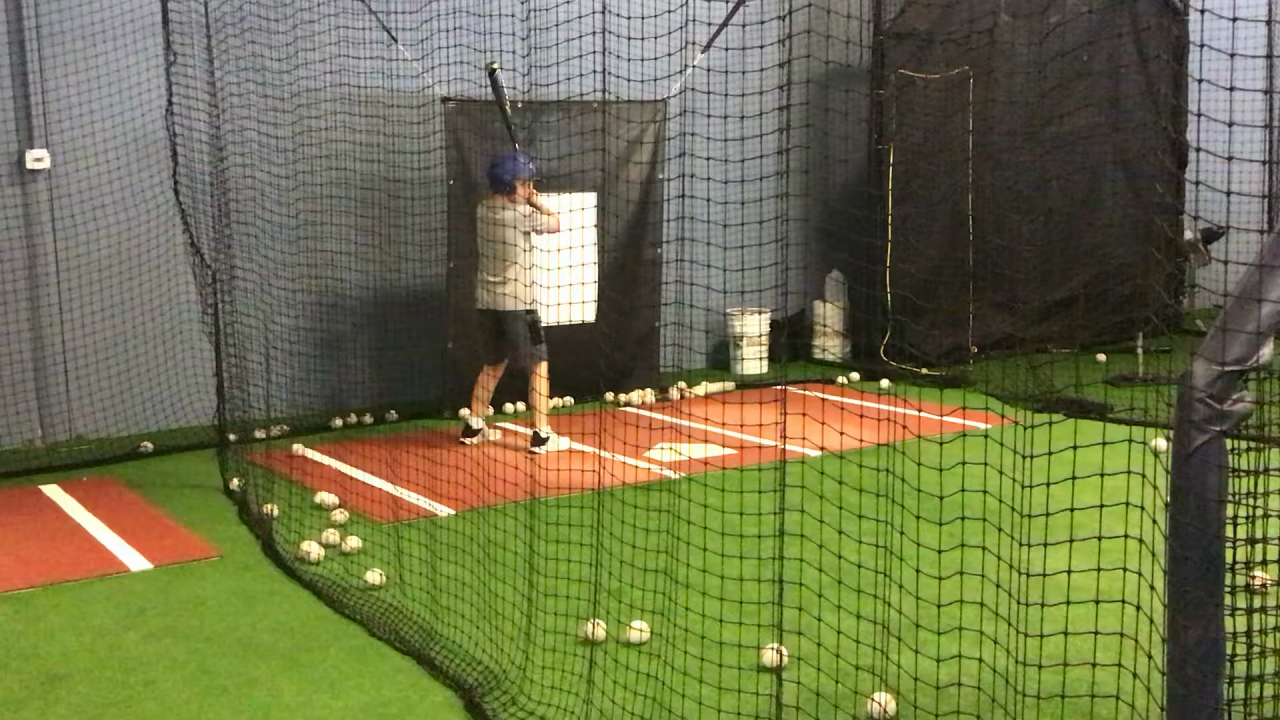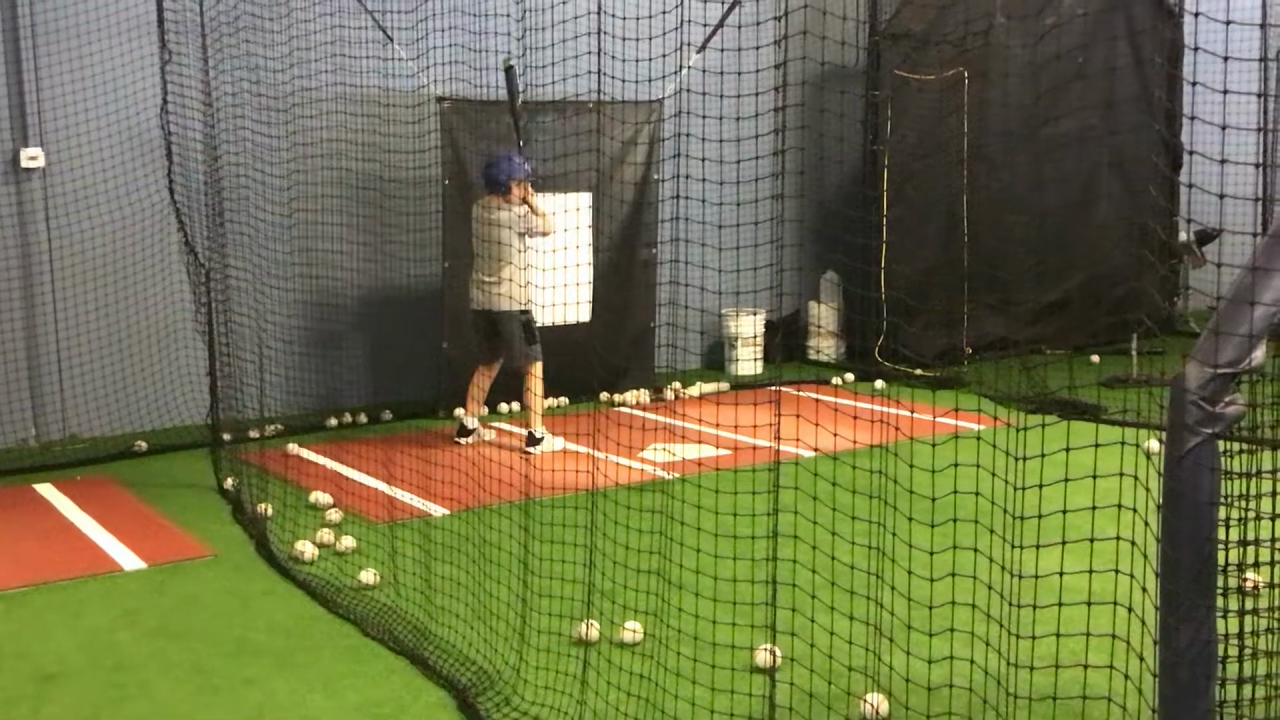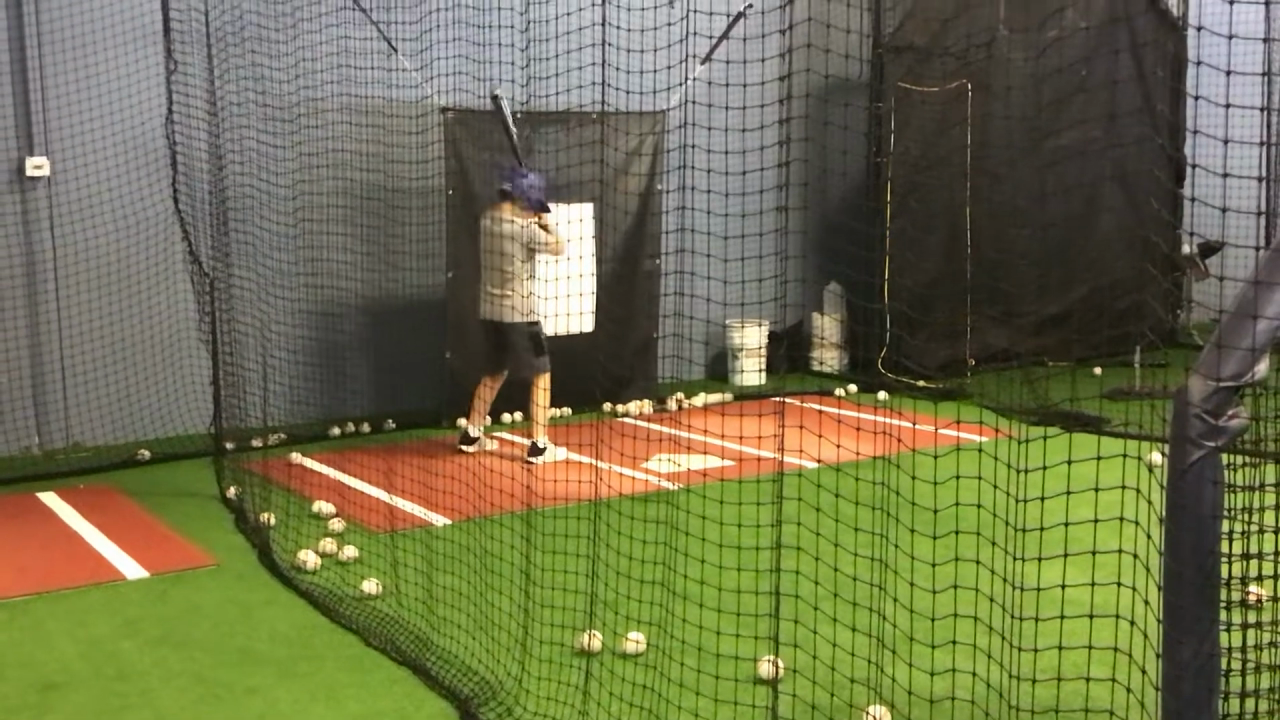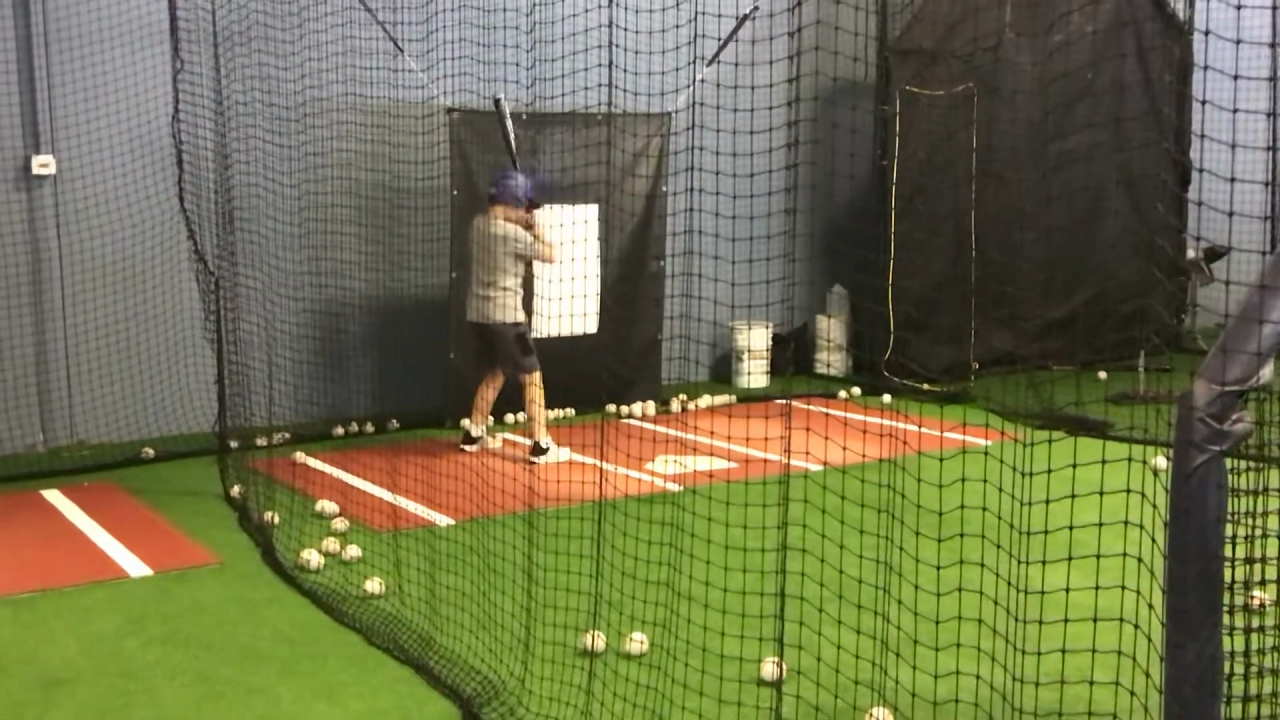
dt=0.5s
person 1, frame 1
left shoulder: (483, 210)
right shoulder: (521, 214)
right elbow: (555, 224)
left wrist: (527, 199)
right wrist: (535, 201)
left hip: (487, 302)
right hip: (516, 303)
left knee: (494, 363)
right knee: (539, 365)
left ankle: (473, 426)
right ankle: (541, 435)
person 1, frame 2
left shoulder: (478, 210)
right shoulder: (516, 215)
right elbow: (548, 227)
left wrist: (522, 201)
right wrist: (531, 201)
left hip: (481, 302)
right hip: (511, 303)
left knee: (488, 362)
right knee: (533, 365)
left ankle: (468, 426)
right ankle: (536, 435)
person 1, frame 3
left shoulder: (487, 221)
right shoulder: (525, 229)
right elbow: (559, 247)
right wrist: (543, 223)
left hip: (489, 312)
right hip: (519, 314)
left knee: (494, 372)
right knee: (541, 375)
left ankle: (472, 434)
right ankle: (539, 445)
person 1, frame 4
left shoulder: (478, 224)
right shoulder: (512, 233)
right elbow: (549, 256)
left wrist: (523, 226)
right wrist: (535, 229)
left hip: (478, 314)
right hip: (505, 315)
left knee: (494, 373)
right knee: (531, 376)
left ankle: (474, 434)
right ankle: (541, 445)
